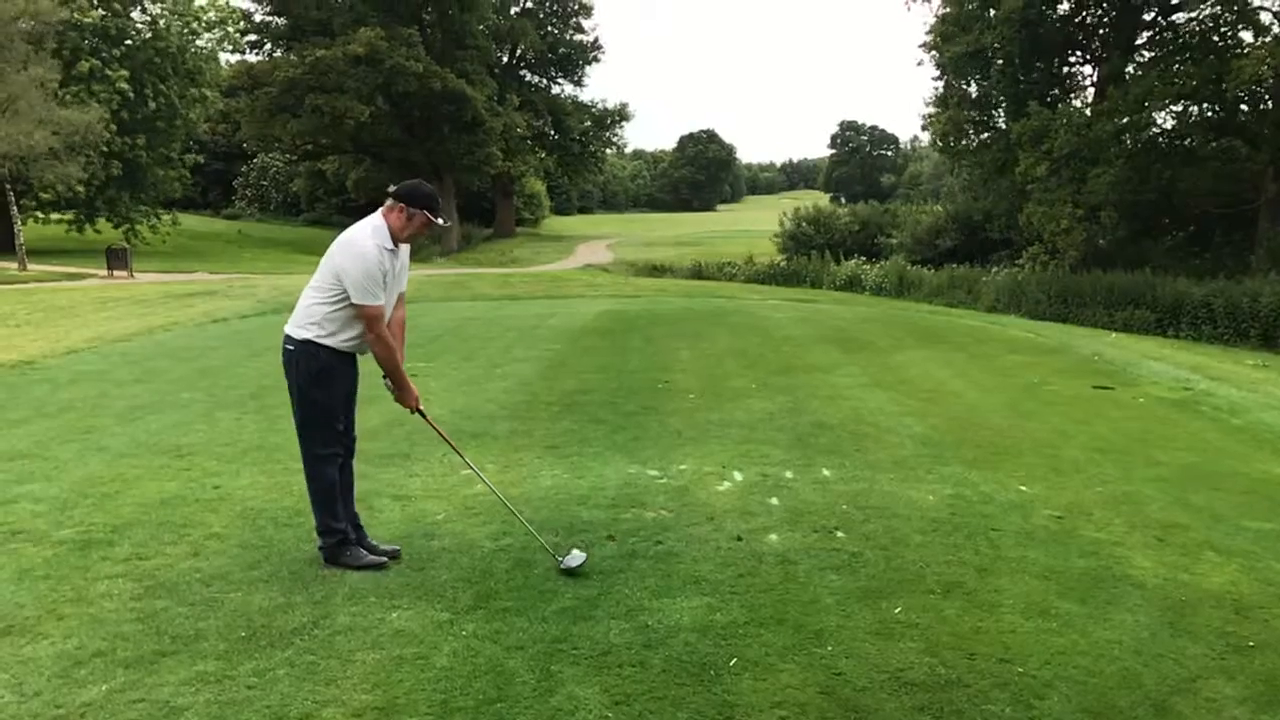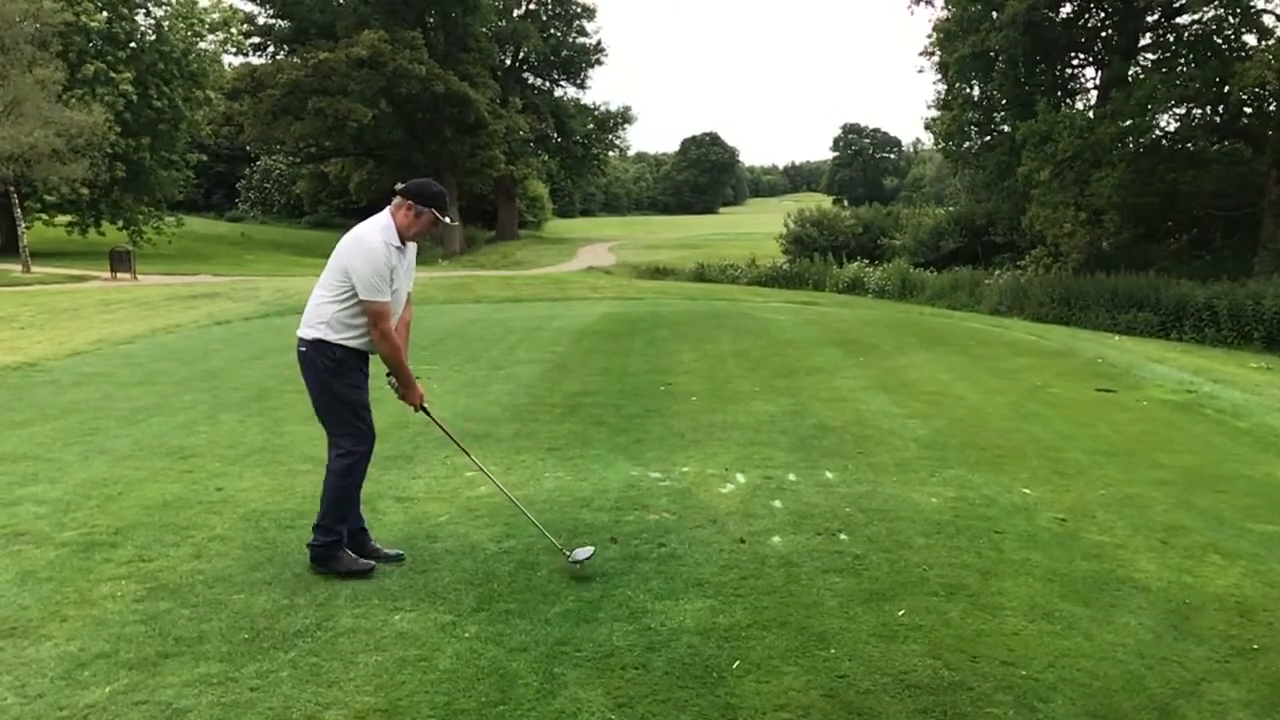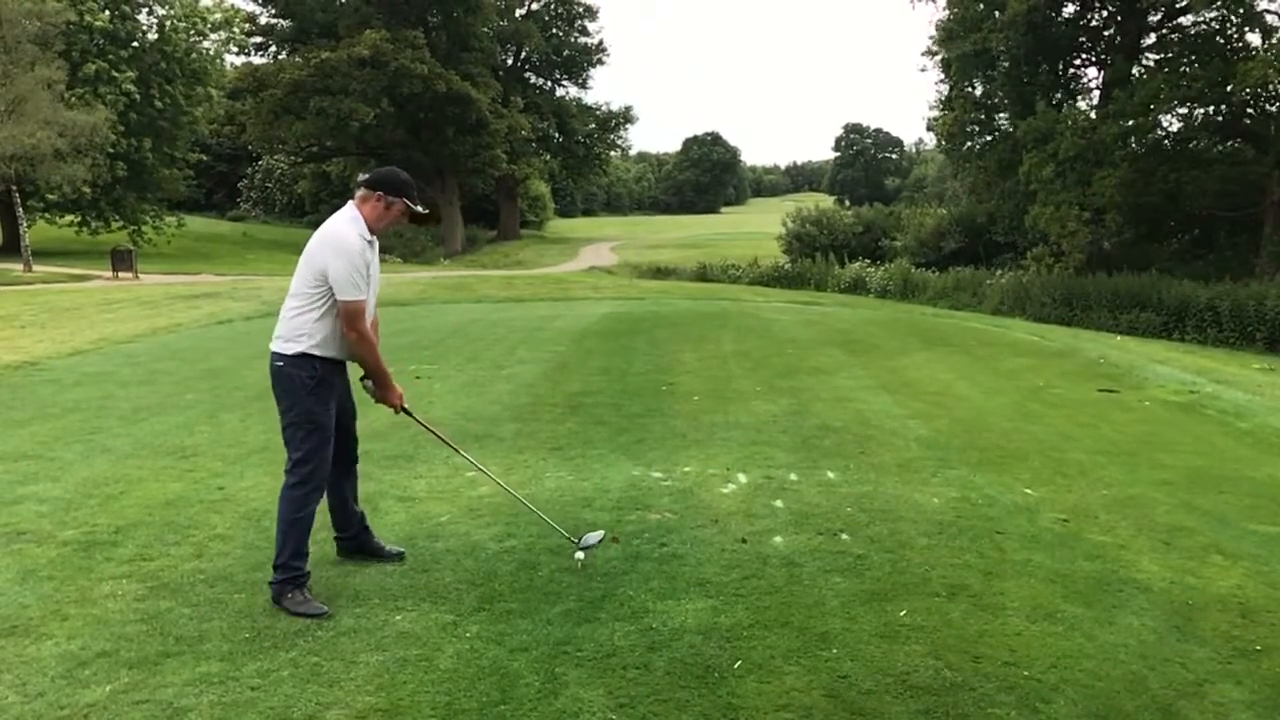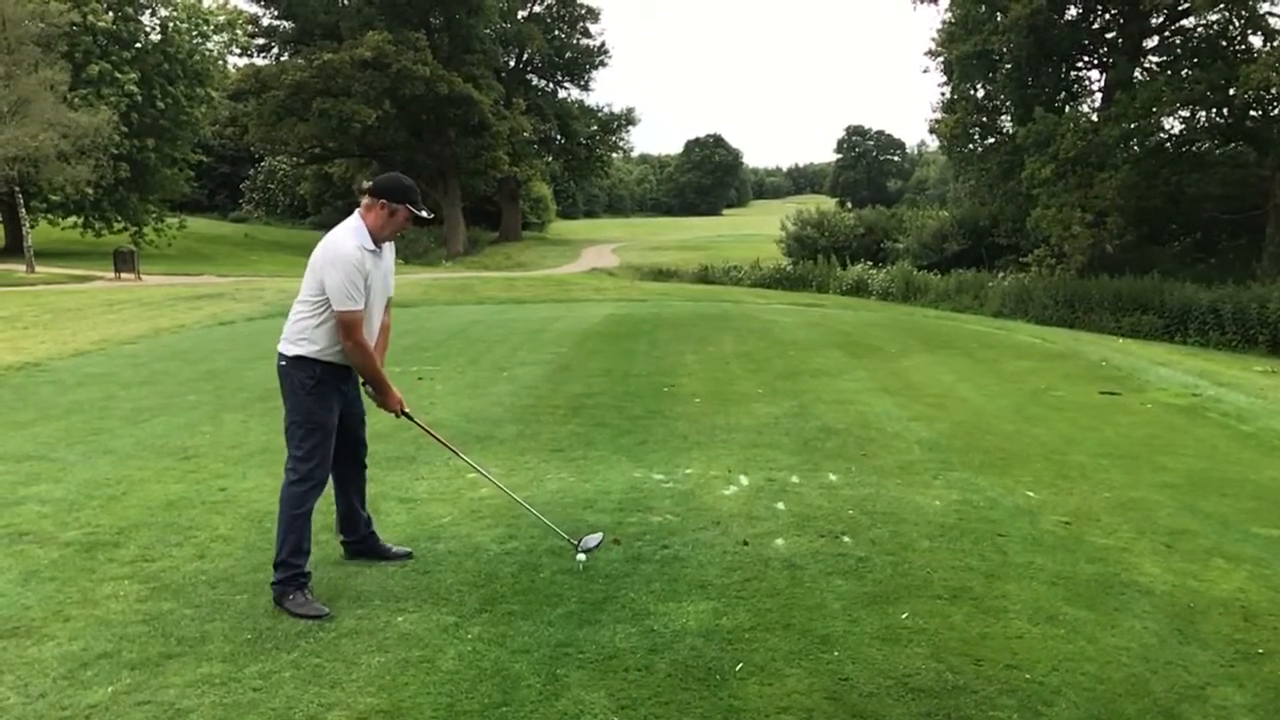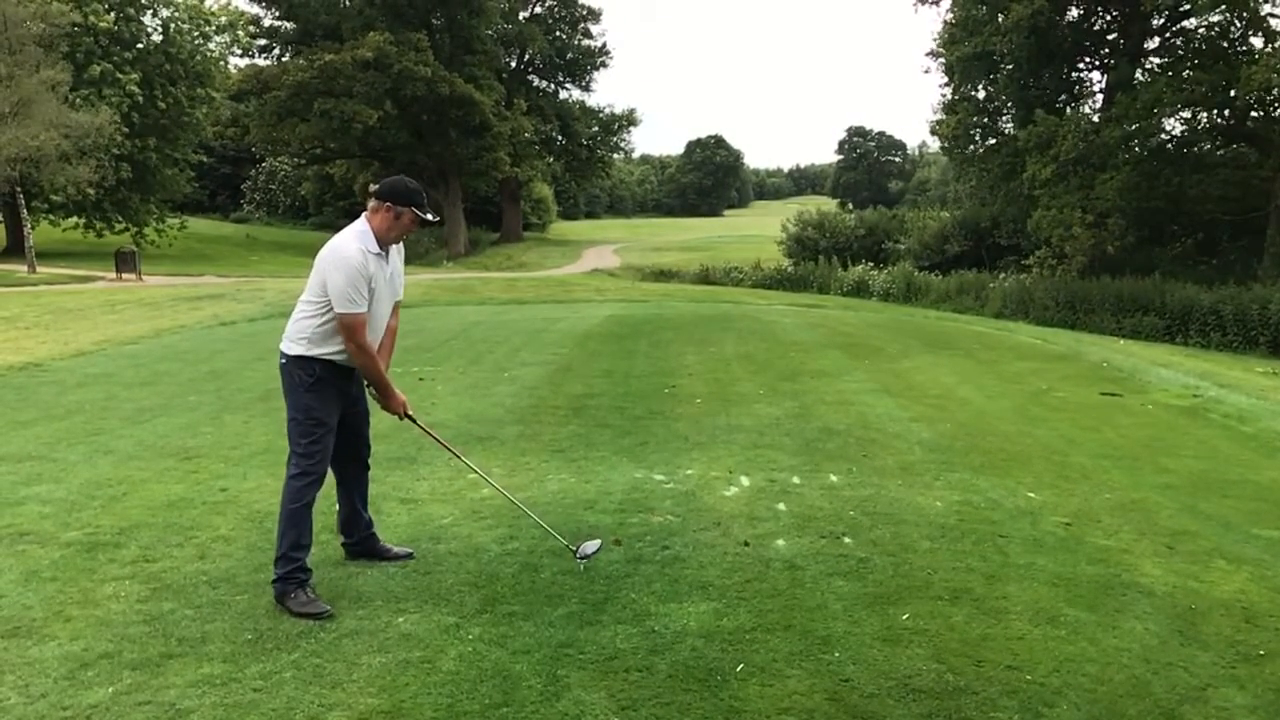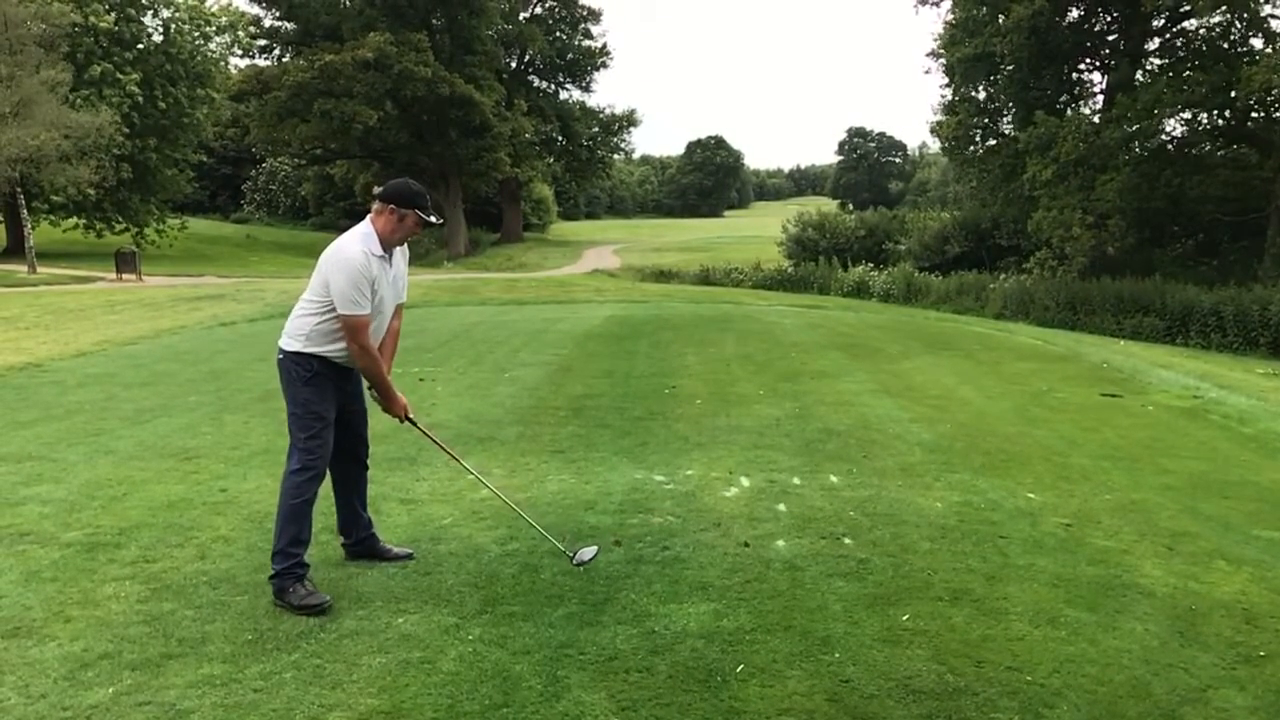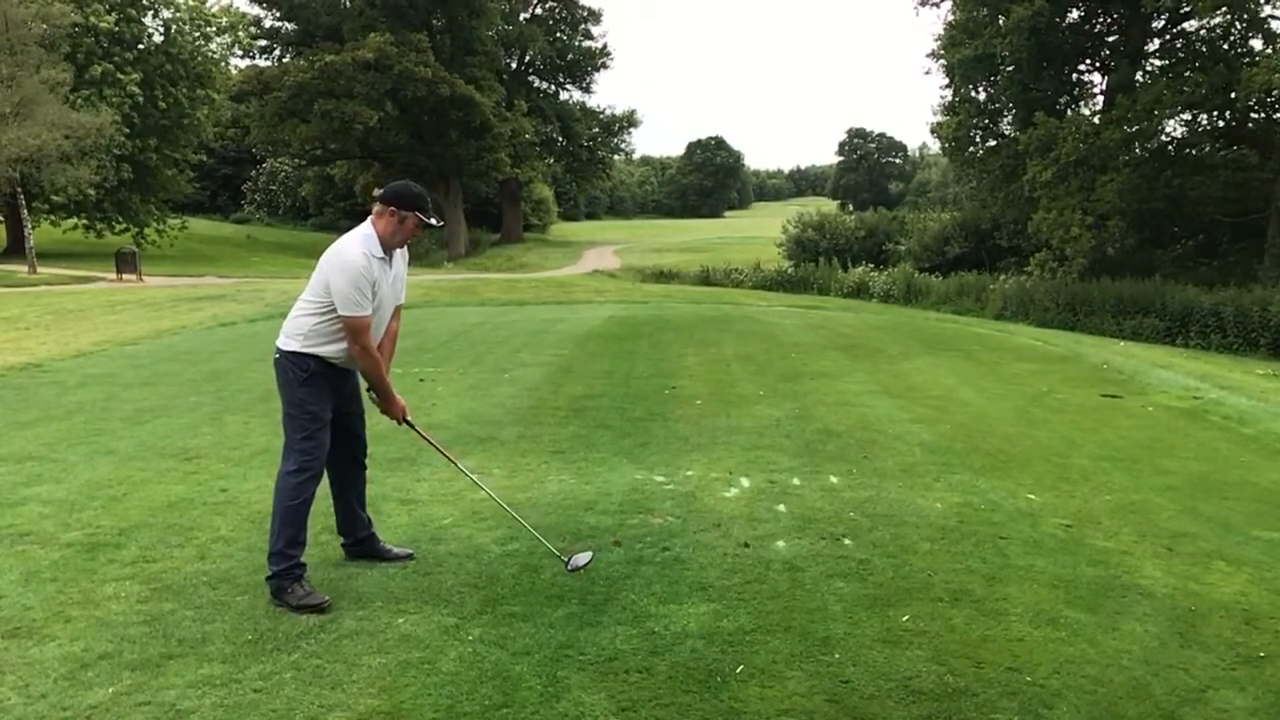
dt=0.7s
person 1, frame 1
left shoulder: (398, 244)
right shoulder: (365, 249)
left elbow: (395, 310)
right elbow: (376, 331)
left wrist: (399, 374)
right wrist: (403, 385)
left hip: (339, 352)
right hip: (313, 351)
left knee: (342, 447)
right knee: (323, 449)
left ankle: (350, 534)
right ankle: (335, 543)
person 1, frame 2
left shoulder: (405, 243)
right shoulder: (372, 245)
left elbow: (402, 311)
right elbow: (380, 328)
left wrist: (402, 375)
right wrist: (408, 382)
left hip: (348, 351)
right hip: (327, 350)
left knee: (353, 443)
right knee: (354, 443)
left ankle: (352, 537)
right ankle: (327, 546)
person 1, frame 3
left shoulder: (363, 236)
right shoulder: (346, 242)
left elbow: (367, 315)
right elbow: (354, 330)
left wrist: (377, 375)
right wrist: (385, 383)
left hip: (328, 362)
right hip: (303, 364)
left knee: (343, 454)
right knee: (308, 470)
left ankle: (353, 537)
right ankle: (288, 580)
person 1, frame 4
left shoulder: (383, 245)
right shoulder: (345, 252)
left elbow: (382, 314)
right elbow: (351, 338)
left wrist: (378, 375)
right wrist: (384, 389)
left hip: (340, 366)
right hip: (308, 366)
left knee: (351, 457)
right knee: (308, 470)
left ankle: (358, 538)
right ankle: (289, 582)
person 1, frame 5
left shoulder: (393, 249)
right shoulder: (349, 255)
left elbow: (390, 316)
right elbow: (356, 341)
left wrist: (382, 377)
right wrist: (388, 392)
left hip: (345, 366)
right hip: (311, 365)
left knee: (355, 457)
right knee: (308, 468)
left ankle: (359, 538)
right ankle: (290, 580)
person 1, frame 6
left shoulder: (398, 251)
right shoulder: (353, 257)
left elbow: (392, 318)
right elbow: (359, 342)
left wrist: (383, 378)
right wrist: (389, 394)
left hip: (343, 364)
right hip: (308, 362)
left knee: (353, 455)
right knee: (309, 462)
left ankle: (359, 539)
right ankle: (288, 575)
person 1, frame 7
left shoulder: (397, 253)
right shoulder: (354, 258)
left elbow: (390, 320)
right elbow: (361, 343)
left wrist: (382, 381)
right wrist: (388, 397)
left hip: (339, 365)
right hip: (305, 362)
left knee: (350, 455)
right knee: (305, 463)
left ankle: (359, 539)
right ankle: (285, 575)
